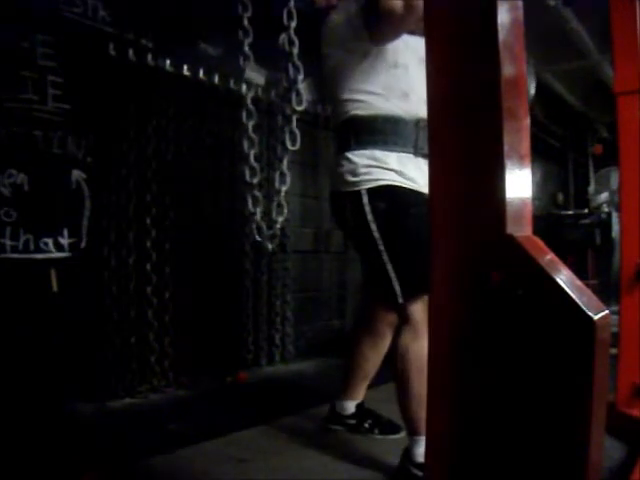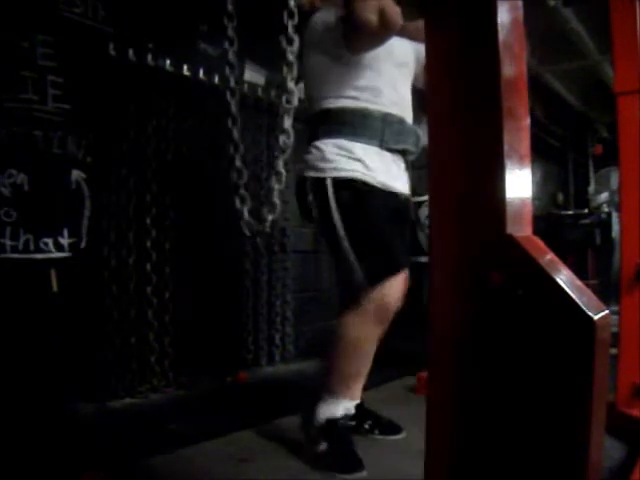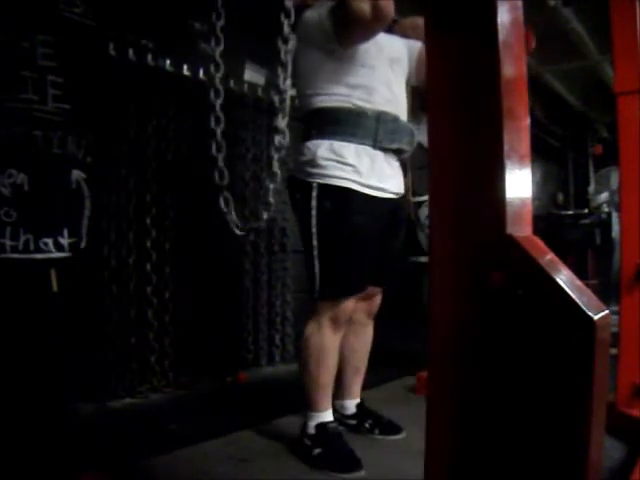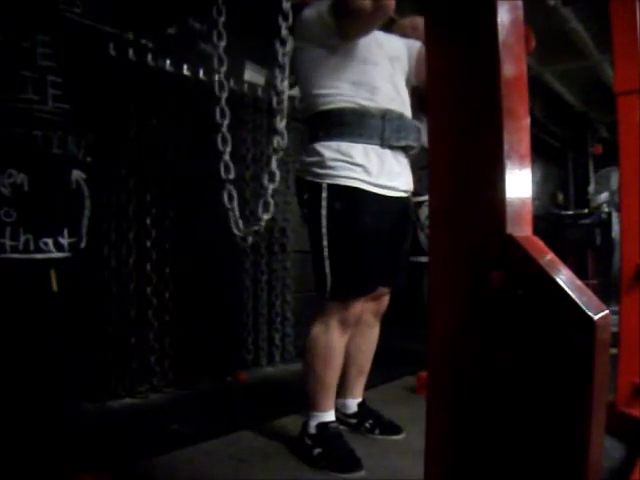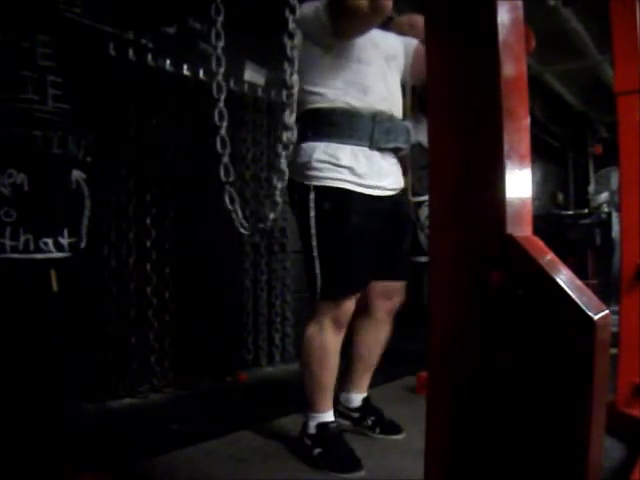
dt=0.4s
person 1, frame 1
left shoulder: (418, 41)
left hip: (414, 186)
right hip: (378, 186)
left knee: (389, 310)
right knee: (422, 312)
left ankle: (348, 408)
person 1, frame 2
left shoulder: (404, 46)
left hip: (389, 182)
right hip: (344, 178)
left knee: (378, 299)
right knee: (384, 294)
left ankle: (349, 407)
right ankle: (325, 415)
person 1, frame 3
left shoulder: (396, 43)
left hip: (386, 186)
right hip: (338, 182)
left knee: (366, 302)
right knee: (337, 307)
left ankle: (349, 406)
right ankle: (317, 426)
person 1, frame 4
left shoulder: (394, 42)
left hip: (394, 184)
right hip: (346, 182)
left knee: (374, 302)
right knee: (343, 308)
left ankle: (351, 406)
right ankle: (319, 426)
person 1, frame 5
left shoulder: (390, 40)
left hip: (386, 183)
right hip: (335, 182)
left knee: (387, 298)
right knee: (337, 308)
left ankle: (355, 402)
right ankle: (319, 426)
